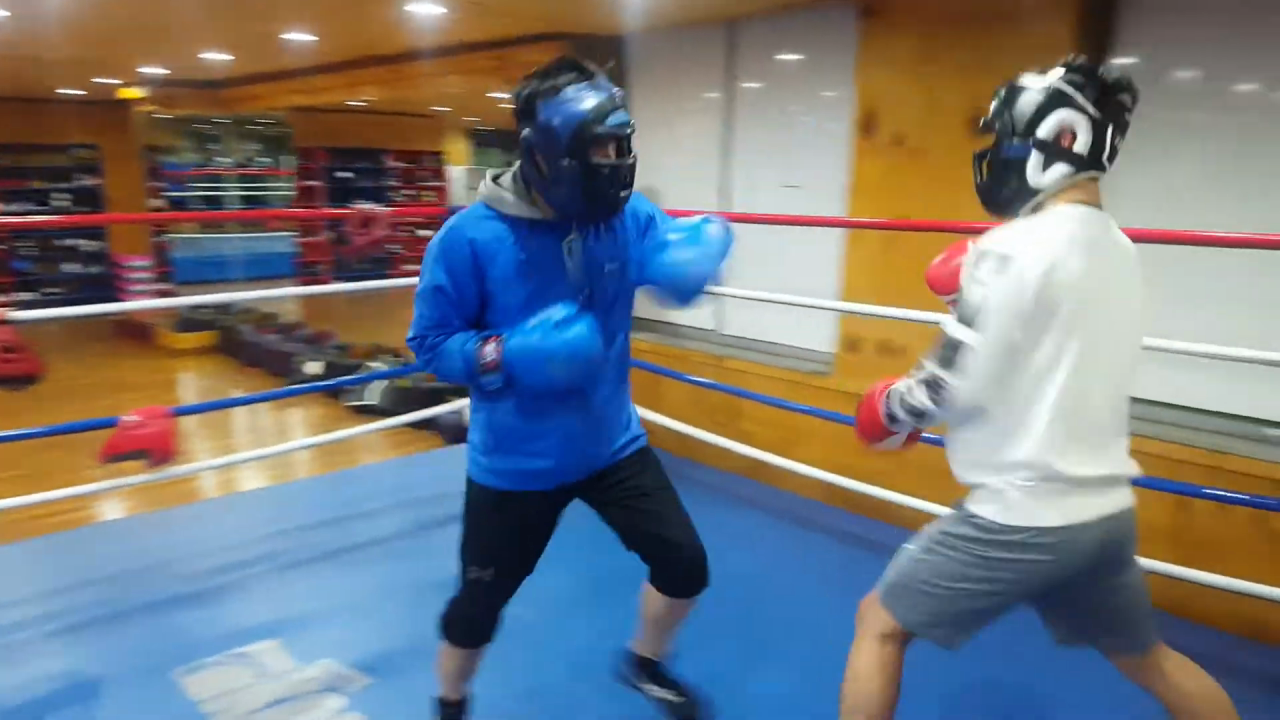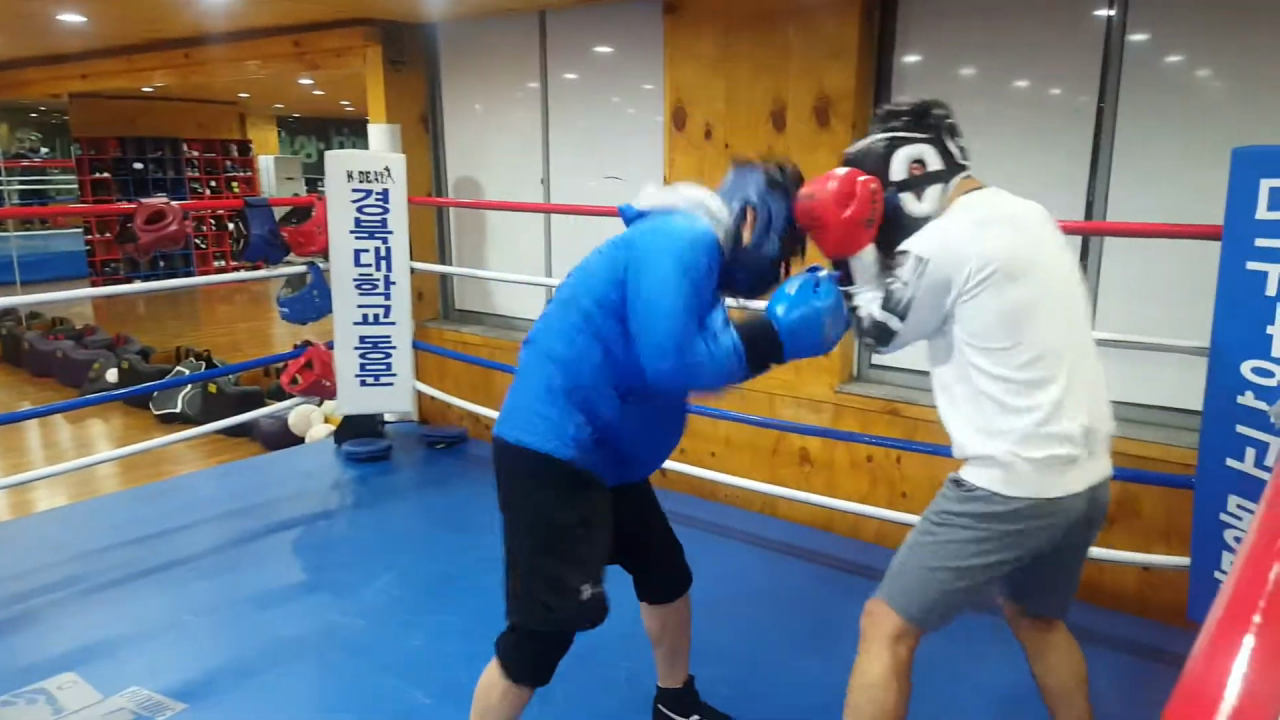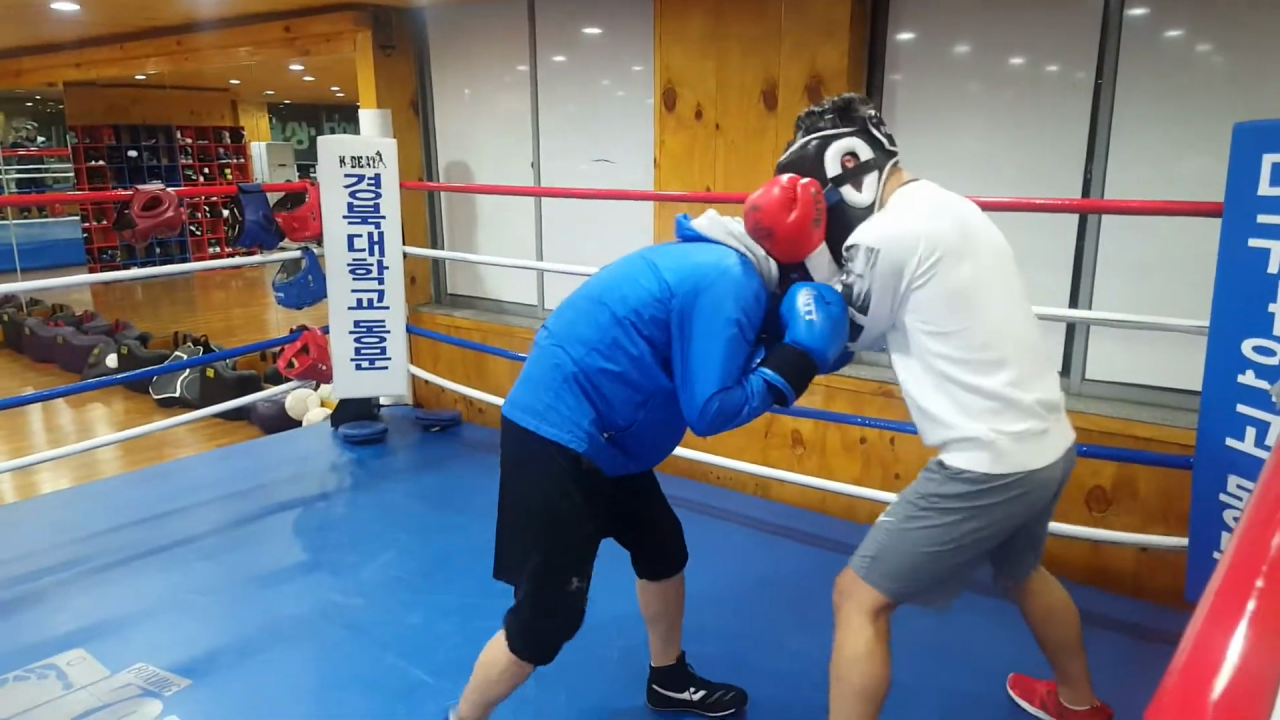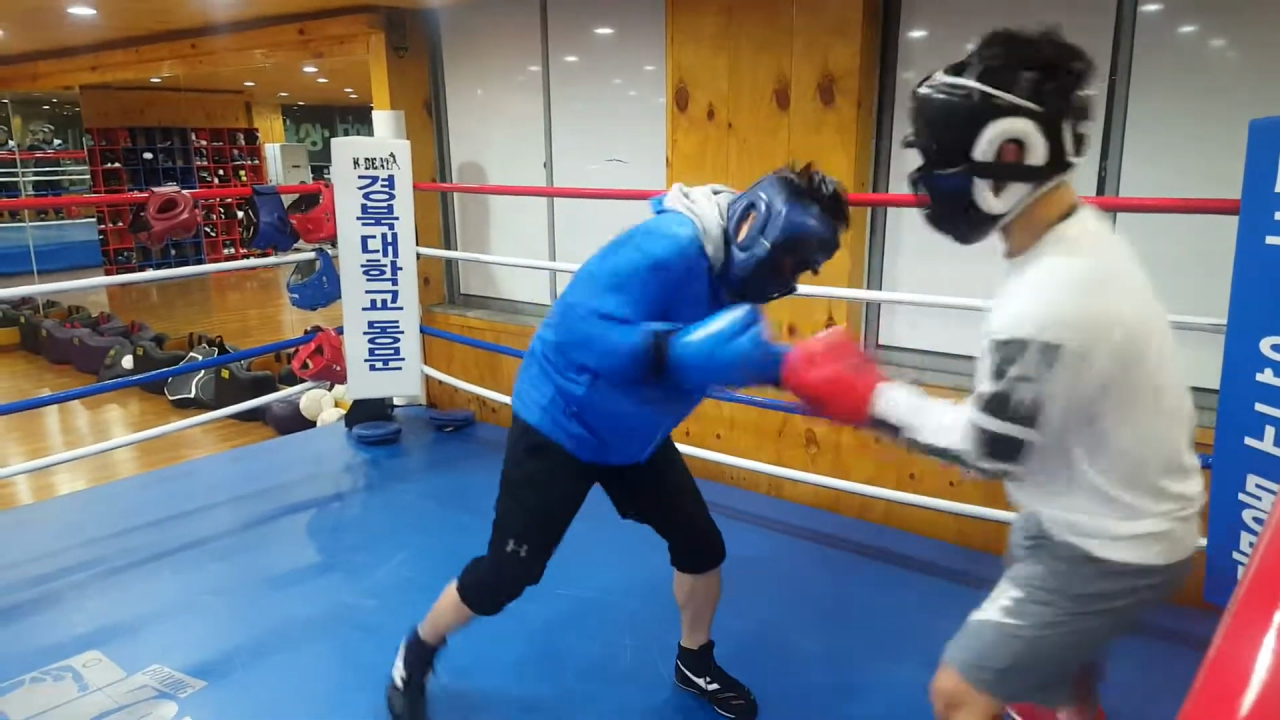
dt=0.7s
person 1, frame 1
left shoulder: (1016, 249)
right shoulder: (1116, 251)
left elbow: (950, 389)
left wrist: (888, 410)
right wrist: (974, 289)
left hip: (1017, 518)
right hip: (1104, 511)
left knee: (881, 626)
right knee: (1144, 654)
person 1, frame 2
left shoulder: (940, 245)
right shoulder: (1030, 218)
left elbow: (879, 331)
left wrist: (853, 249)
right wrist: (868, 247)
left hip: (1011, 485)
right hip: (1084, 478)
left knee: (886, 629)
right knee: (1034, 617)
person 1, frame 3
left shoulder: (885, 236)
right shoulder: (948, 207)
left elbow: (847, 336)
left hip: (990, 464)
right hip: (1047, 445)
left knee: (861, 598)
right knee: (1018, 572)
person 1, frame 4
left shoulder: (1053, 305)
right shoulder: (1071, 237)
left elbow: (993, 443)
left wrist: (872, 397)
left hip: (1115, 543)
right hip: (1075, 510)
right knee: (1045, 632)
person 2, frame 1
left shoulder: (627, 216)
right shoulder: (472, 238)
left elbow: (682, 263)
right elbow: (431, 343)
left wrist: (699, 244)
right wrist: (505, 355)
left hip: (611, 440)
right hip: (514, 458)
left knee: (684, 564)
right knee: (478, 606)
left ankle: (646, 660)
person 2, frame 2
left shoulder: (689, 243)
right shoulder: (681, 237)
left elbow: (680, 359)
right elbow: (672, 364)
left wrist: (762, 340)
right wrist: (773, 334)
left hip: (604, 453)
right hip: (553, 450)
left knee: (667, 574)
right knee: (544, 627)
person 2, frame 3
left shoulder: (710, 260)
right shoulder: (729, 281)
left elbow: (695, 376)
right elbow: (711, 410)
left wrist: (778, 352)
right wrist: (795, 362)
left hip: (600, 434)
right hip: (557, 437)
left knee: (663, 548)
right knee: (548, 614)
person 2, frame 4
left shoulder: (733, 271)
right shoulder: (669, 245)
left elbow: (757, 359)
right elbow: (592, 331)
left wrist: (784, 364)
right wrist: (680, 353)
left hip: (635, 432)
right hip: (560, 426)
left knee: (701, 543)
right knee: (503, 575)
left ankle: (695, 662)
right ankle: (417, 654)
